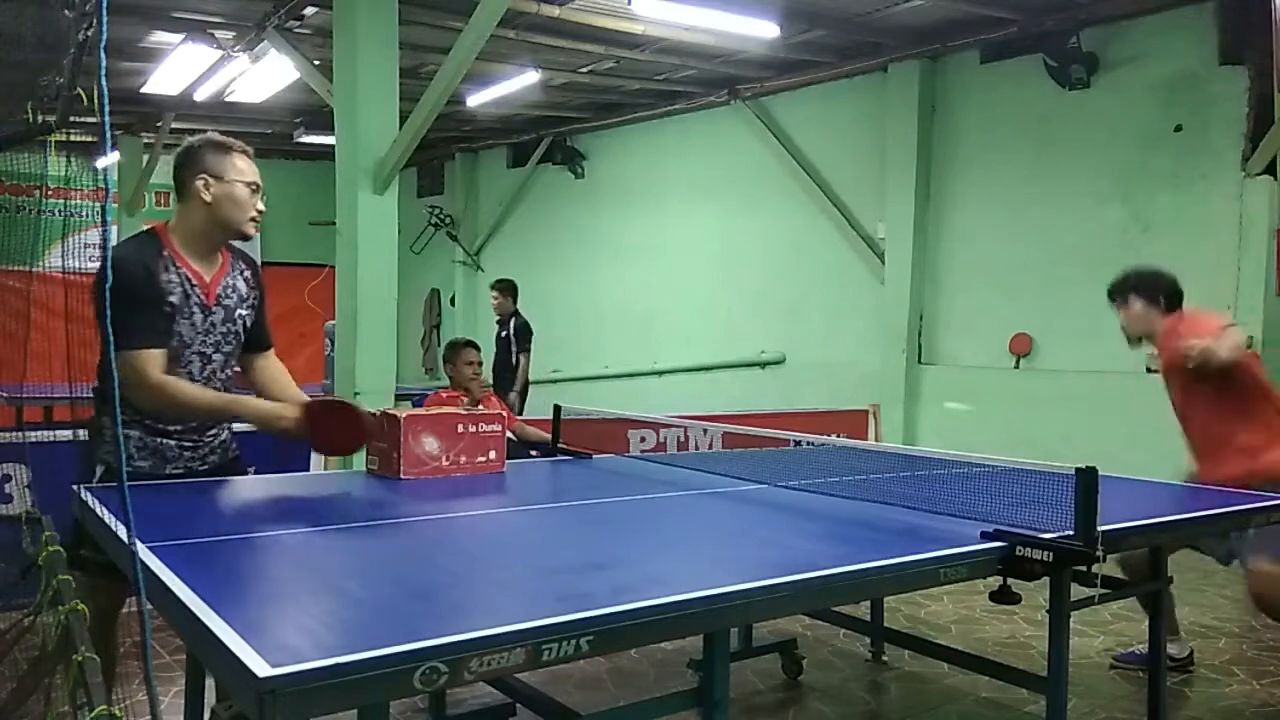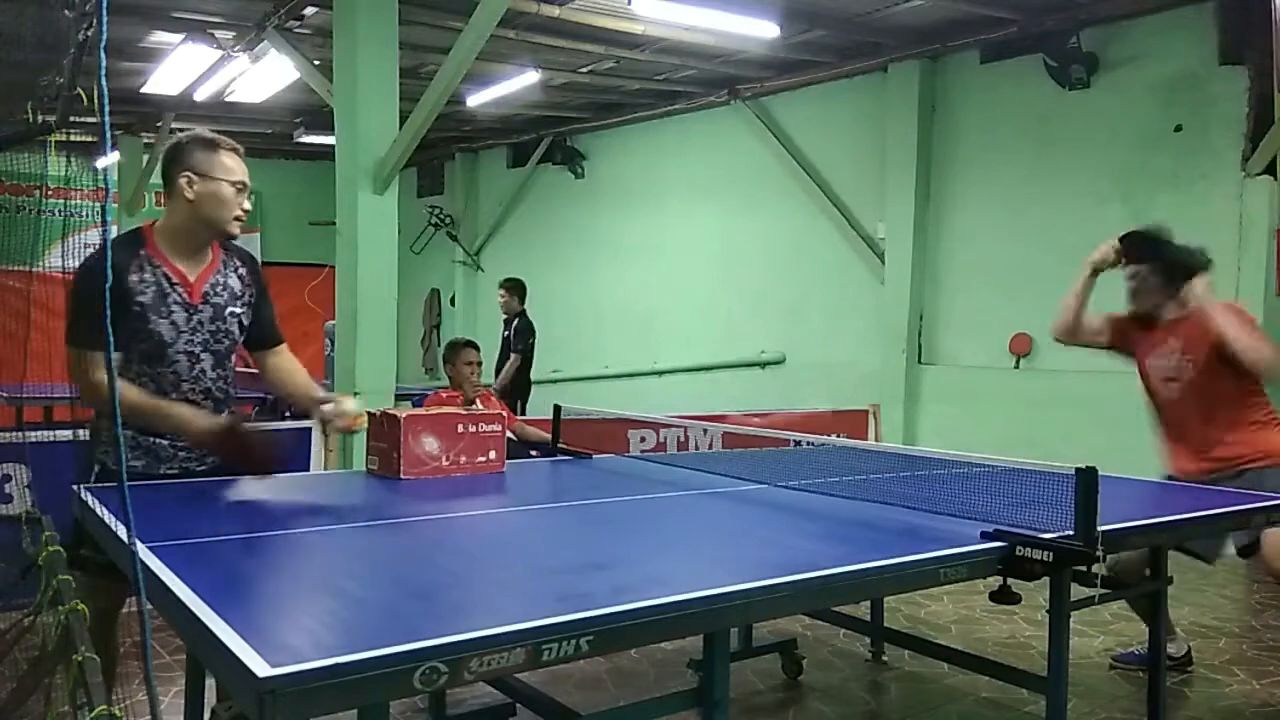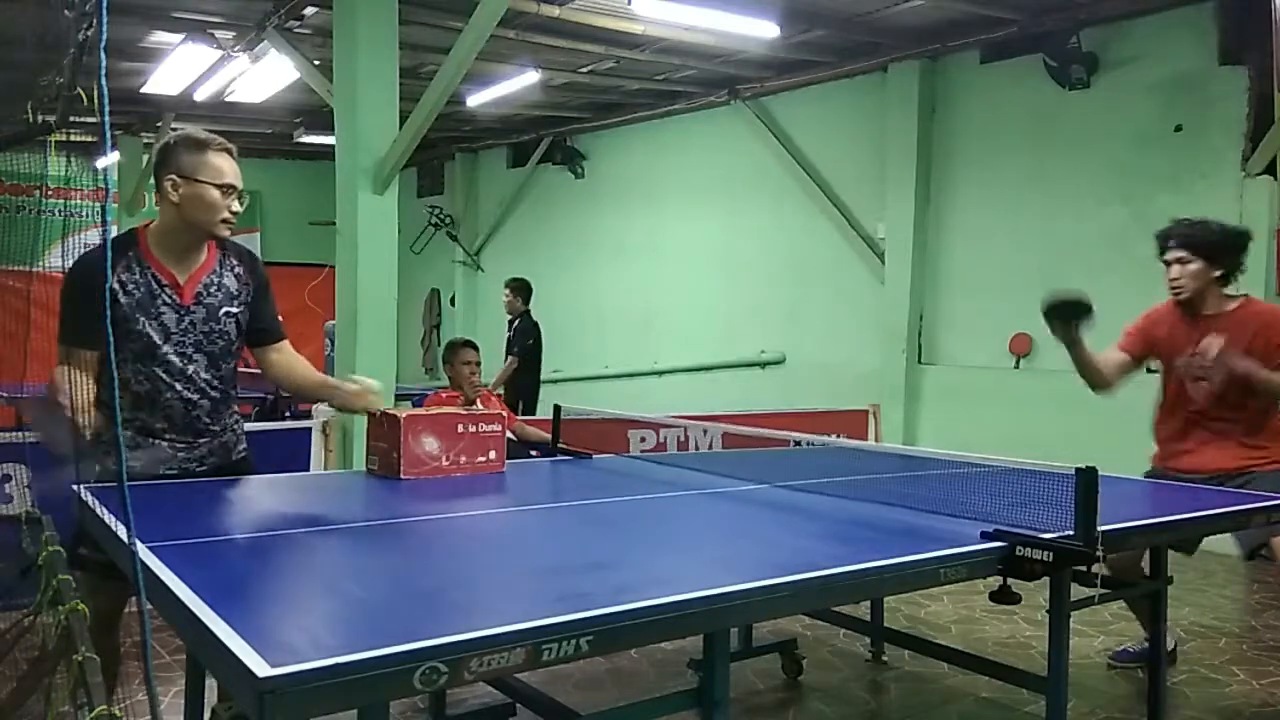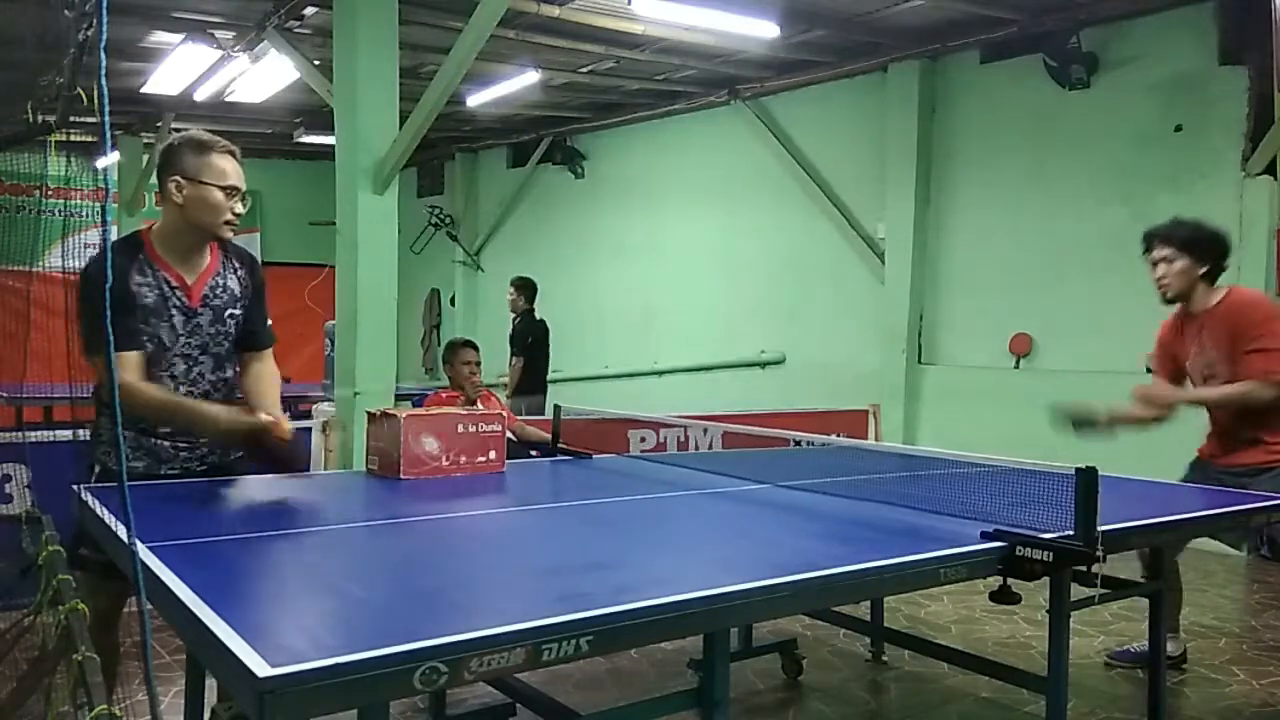
dt=0.2s
person 1, frame 1
left shoulder: (246, 272)
right shoulder: (131, 267)
left elbow: (260, 359)
right elbow: (145, 384)
left wrist: (306, 410)
right wrist: (260, 413)
left hip: (215, 464)
right hip: (134, 468)
right knee: (101, 605)
person 1, frame 2
left shoulder: (244, 270)
right shoulder: (111, 268)
left elbow: (273, 358)
right elbow: (93, 380)
left wrist: (322, 404)
right wrist: (182, 421)
left hip: (218, 468)
right hip: (131, 469)
right knee: (100, 605)
person 1, frame 3
left shoulder: (244, 268)
right shoulder: (101, 270)
left elbow: (275, 355)
right elbow: (73, 367)
left wrist: (335, 390)
right wrist: (77, 408)
left hip: (222, 463)
right hip: (132, 468)
right knee: (102, 606)
person 1, frame 4
left shoulder: (242, 268)
right shoulder: (112, 272)
left elbow: (259, 358)
right elbow: (125, 386)
left wrist: (267, 414)
right wrist: (209, 416)
left hip: (219, 466)
right hip: (131, 467)
right knee: (100, 607)
person 2, frame 1
left shoulder: (1186, 328)
right shoulder: (1175, 355)
left elbow: (1232, 347)
right hip: (1218, 480)
right knee: (1132, 554)
right ankle: (1175, 648)
person 2, frame 2
left shoulder: (1221, 315)
right shoulder: (1134, 329)
right elbow: (1064, 333)
left wrist: (1212, 310)
right wrist: (1091, 271)
right hip: (1189, 475)
right knee: (1122, 564)
right ankle: (1171, 647)
person 2, frame 3
right shoulder: (1161, 321)
right elbow: (1102, 380)
left wrist: (1237, 366)
right wrist: (1072, 342)
right hip: (1180, 469)
right knee: (1118, 556)
right ankle: (1160, 642)
person 2, frame 4
right shoulder: (1173, 331)
right elbow: (1156, 409)
left wrist: (1180, 395)
right wrist: (1109, 415)
right hip: (1219, 460)
right ankle: (1169, 643)
